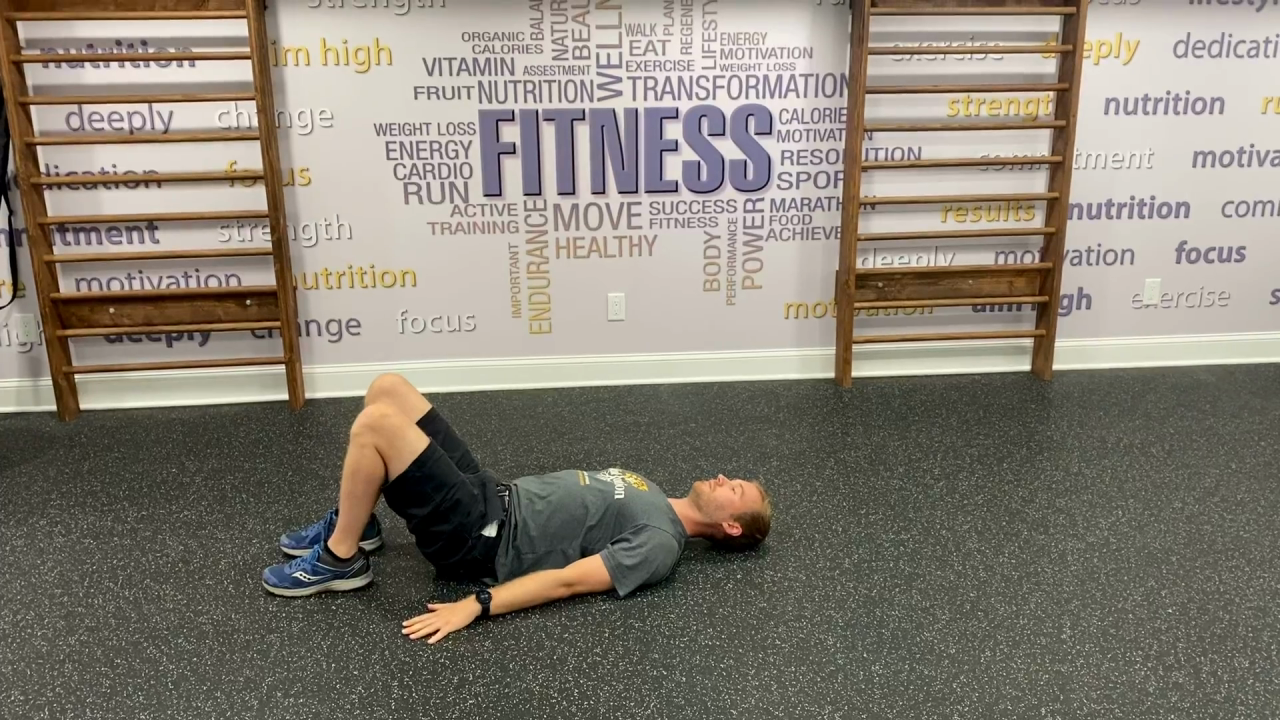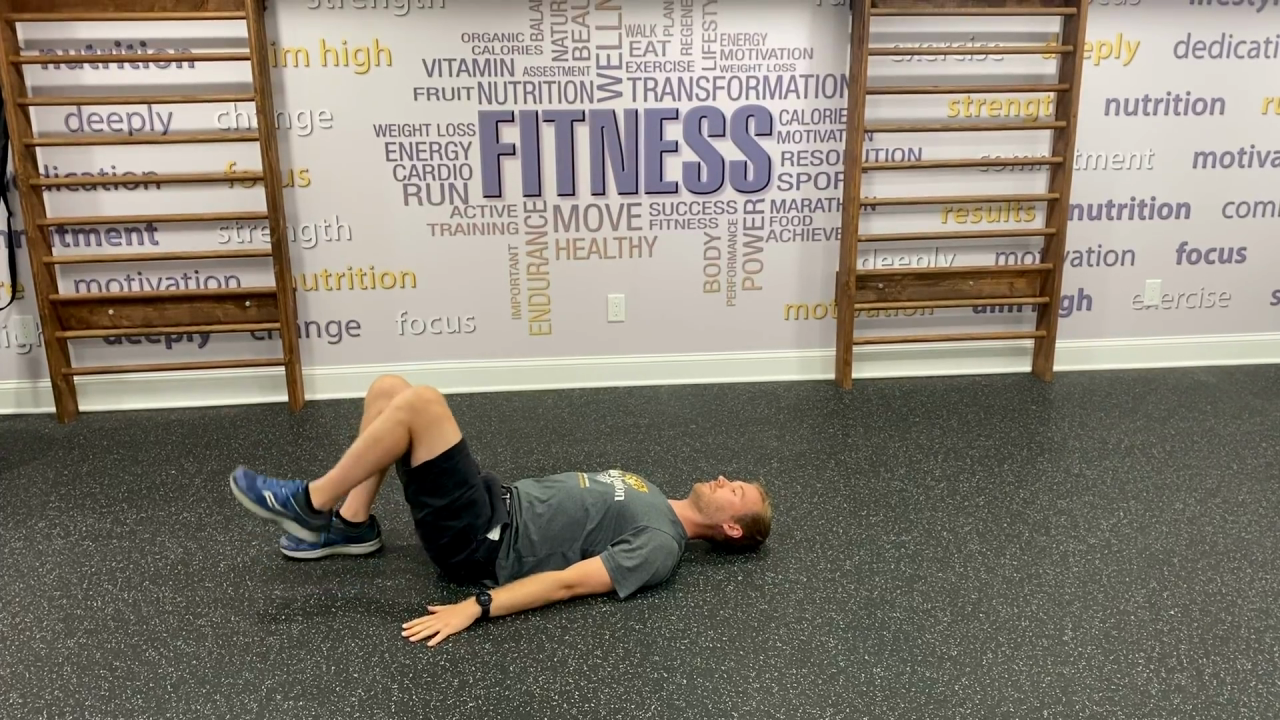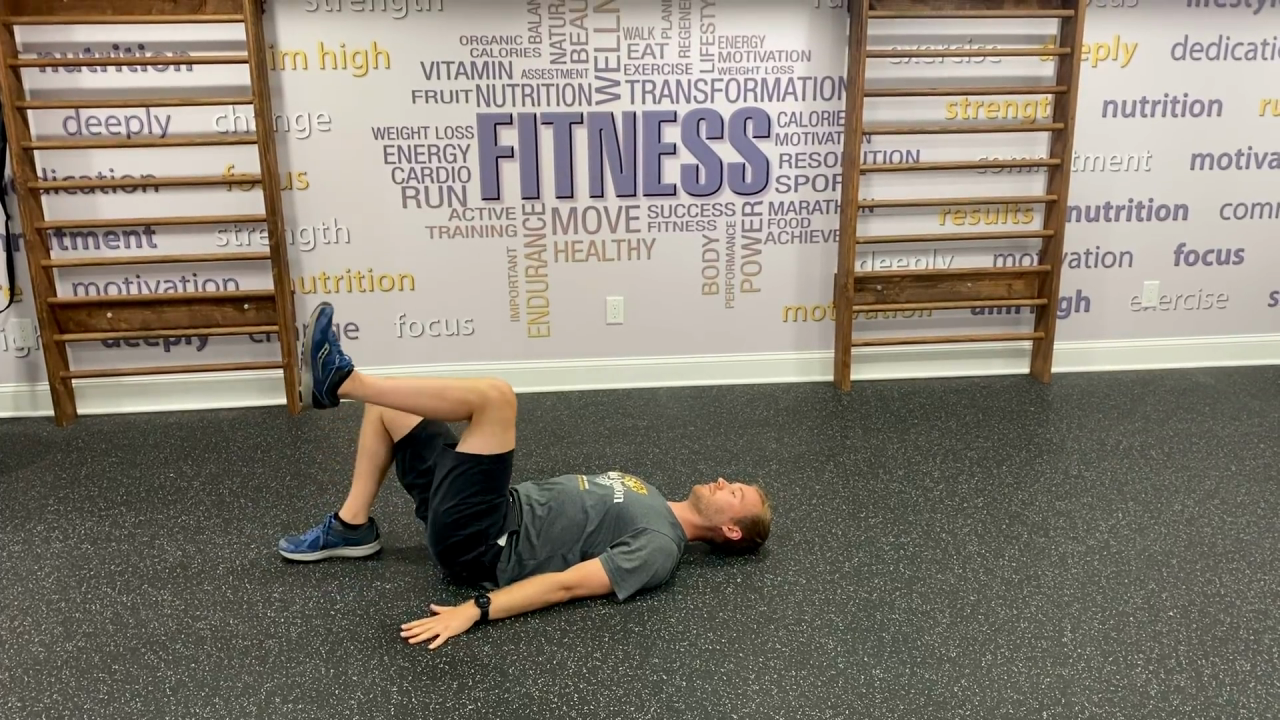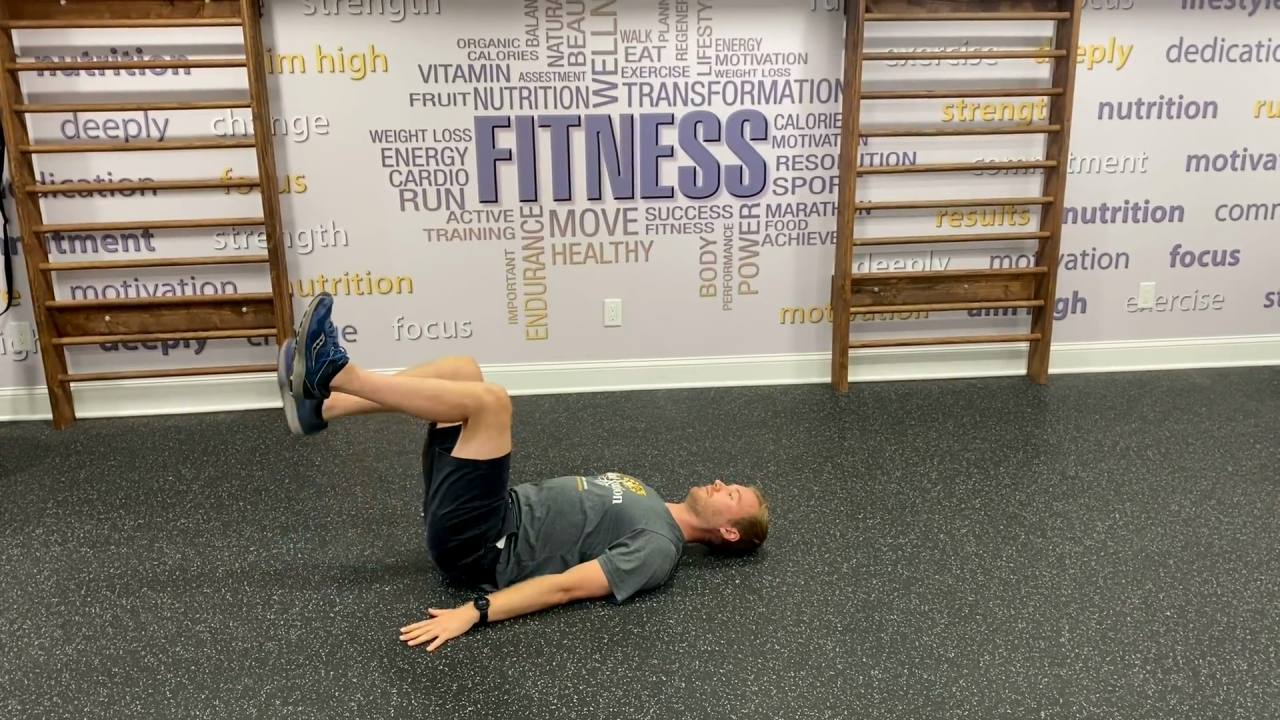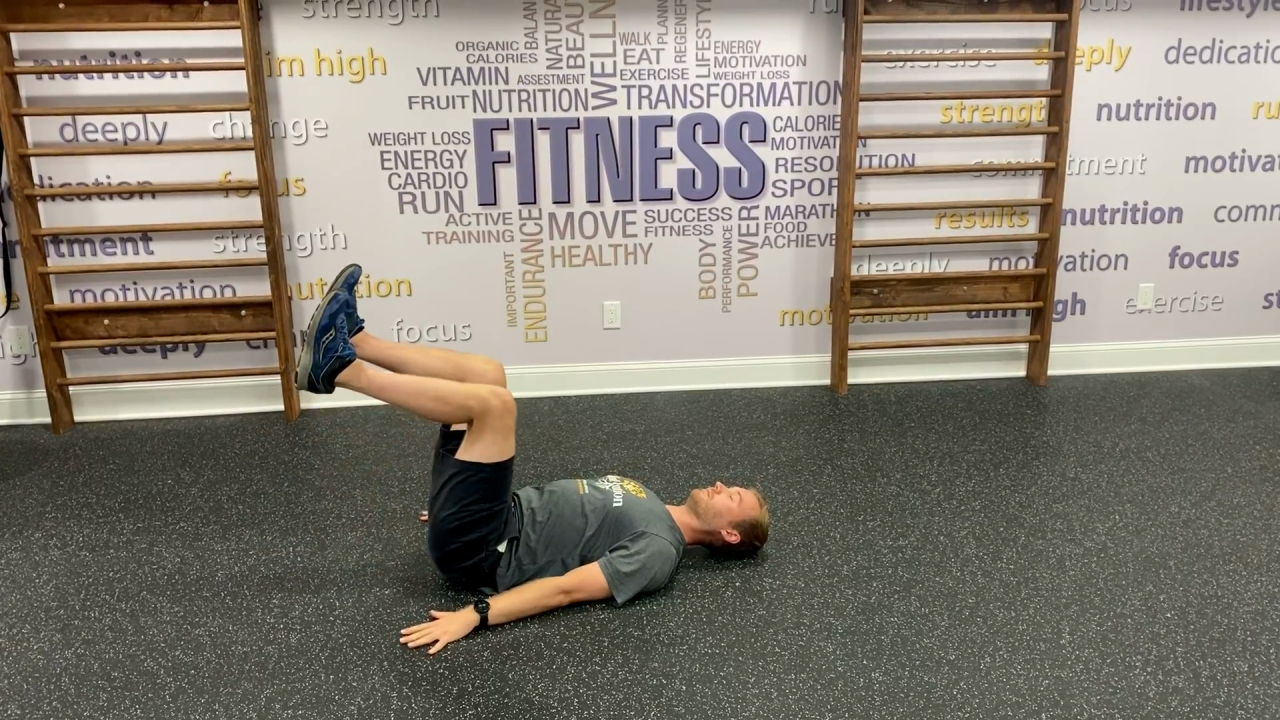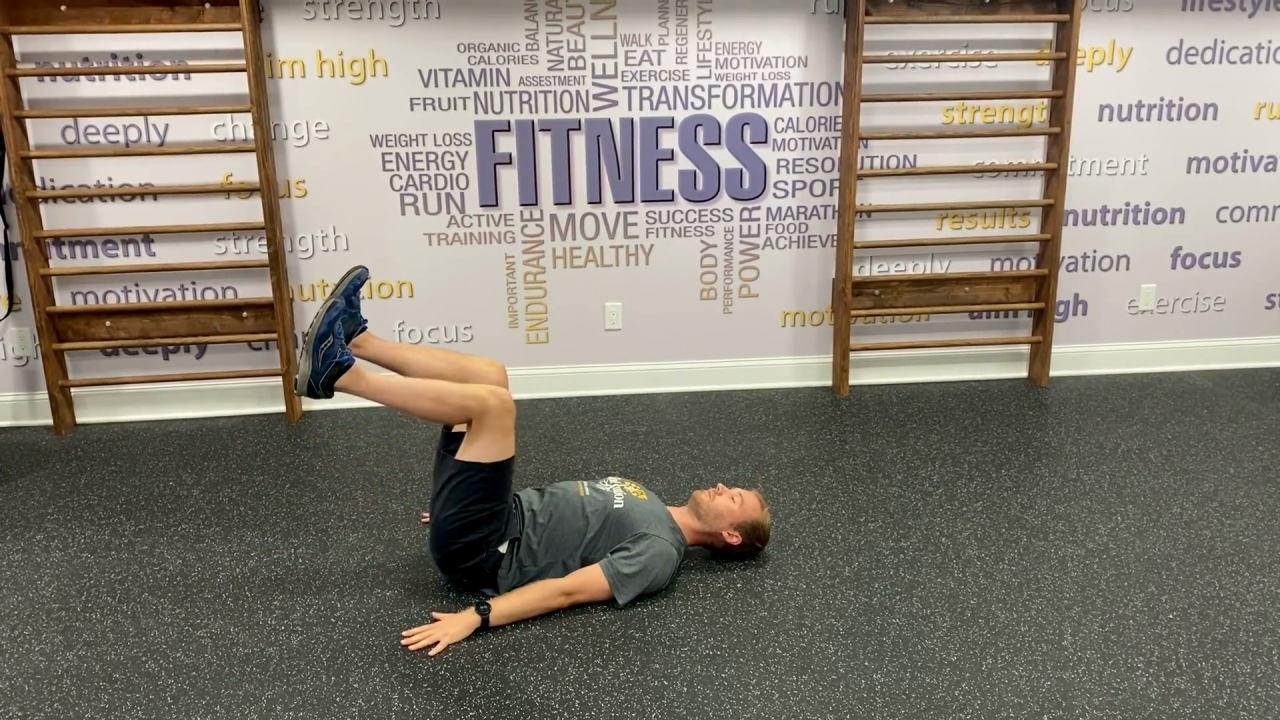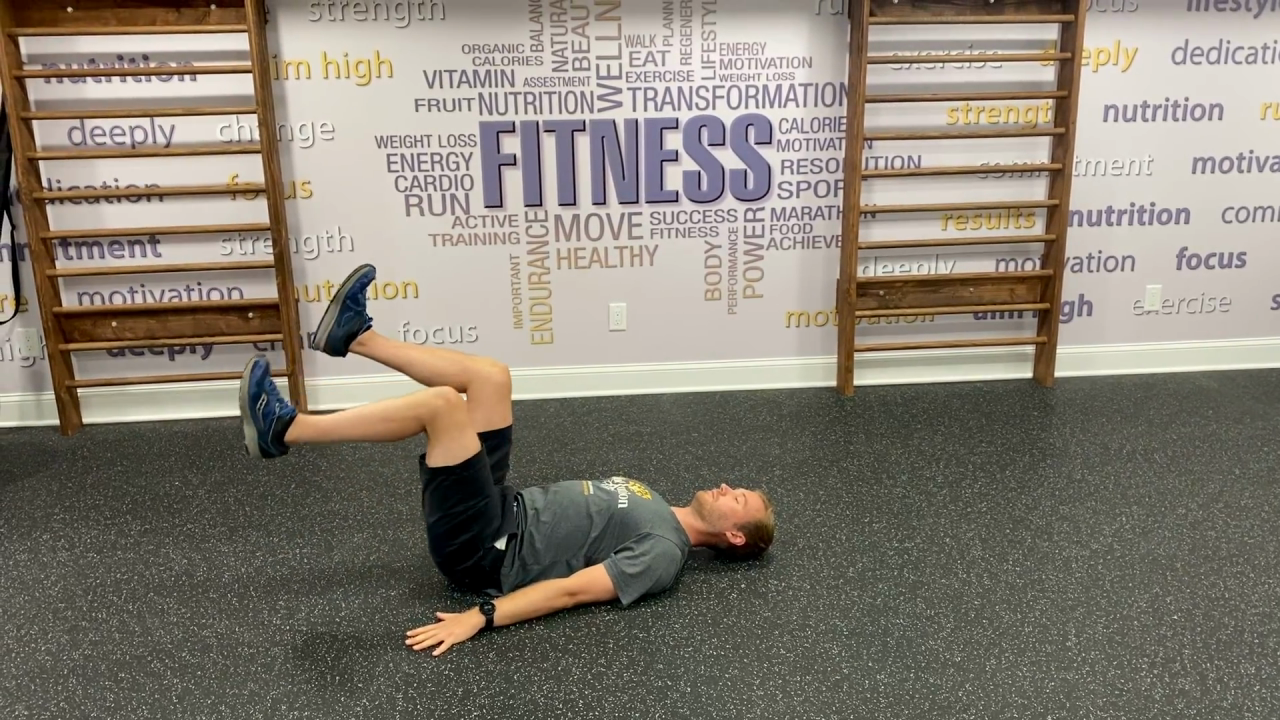
dt=0.7s
person 1, frame 1
left shoulder: (659, 542)
right shoulder: (647, 494)
left elbow: (567, 581)
left wrist: (476, 605)
left hip: (477, 541)
right hip: (492, 497)
left knee: (375, 426)
right knee: (387, 389)
left ankle: (339, 559)
right ankle: (354, 523)
person 1, frame 2
left shoulder: (659, 545)
right shoulder: (647, 497)
left elbow: (568, 583)
left wrist: (474, 607)
left hip: (478, 543)
right hip: (497, 503)
left knee: (423, 401)
right knee: (387, 389)
left ankle: (311, 503)
right ankle: (351, 525)
person 1, frame 3
left shoulder: (658, 547)
right shoulder: (644, 498)
left elbow: (568, 584)
left wrist: (474, 610)
left hip: (478, 546)
right hip: (506, 508)
left knee: (496, 396)
right knee: (386, 394)
left ankle: (339, 383)
right ankle: (351, 527)
person 1, frame 4
left shoulder: (657, 549)
right shoulder: (642, 499)
left elbow: (566, 586)
left wrist: (474, 612)
right wrist: (454, 500)
left hip: (476, 549)
right hip: (499, 515)
left knee: (491, 399)
right knee: (463, 370)
left ankle: (335, 376)
right ankle: (321, 409)
person 1, frame 5
left shoulder: (657, 551)
right shoulder: (643, 502)
left elbow: (566, 588)
left wrist: (474, 615)
right wrist: (457, 506)
left hip: (477, 551)
right hip: (503, 516)
left knee: (495, 402)
right knee: (487, 373)
left ankle: (339, 370)
right ankle: (353, 341)
person 1, frame 6
left shoulder: (658, 552)
right shoulder: (645, 505)
left elbow: (568, 591)
left wrist: (476, 617)
right wrist: (460, 506)
left hip: (477, 552)
right hip: (498, 521)
left knee: (493, 402)
right knee: (489, 375)
left ankle: (339, 375)
right ankle: (354, 339)
person 1, frame 7
left shoulder: (661, 552)
right shoulder: (648, 505)
left elbow: (573, 589)
left wrist: (479, 617)
right wrist: (452, 501)
left hip: (482, 551)
right hip: (504, 511)
left knee: (442, 403)
right knee: (490, 376)
left ankle: (286, 429)
right ankle: (355, 335)
